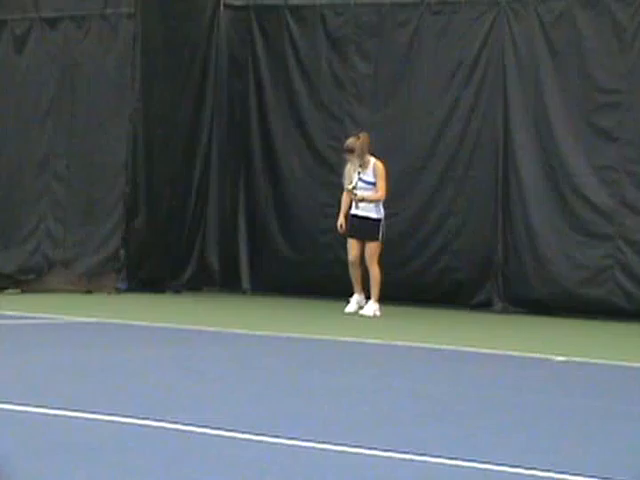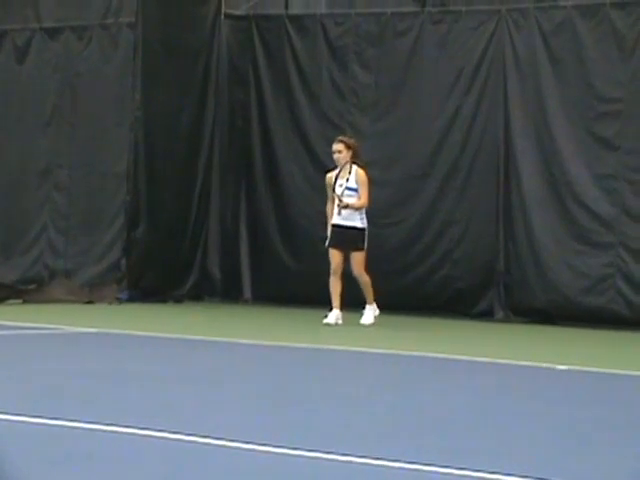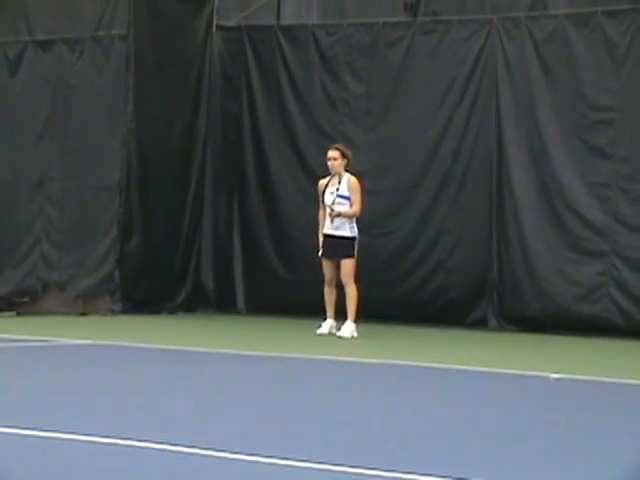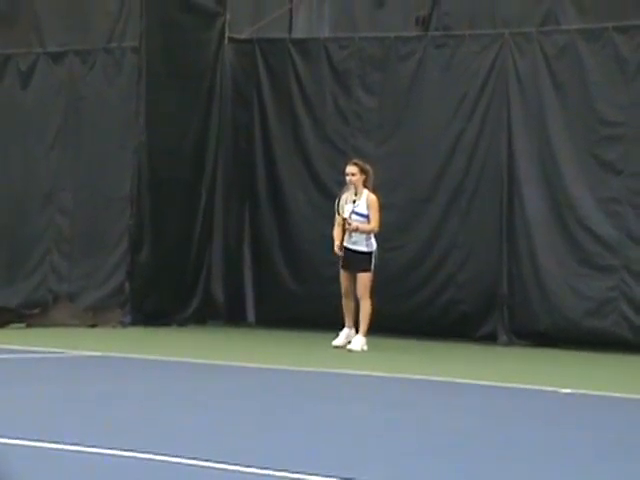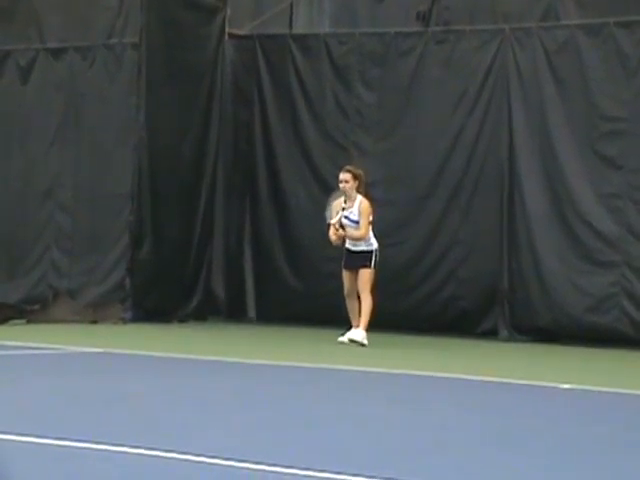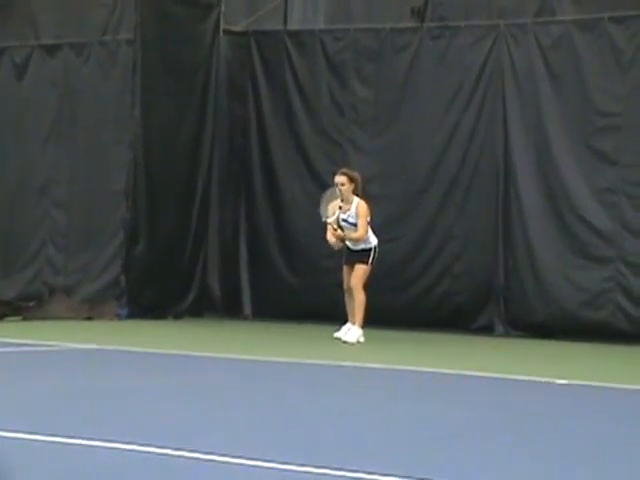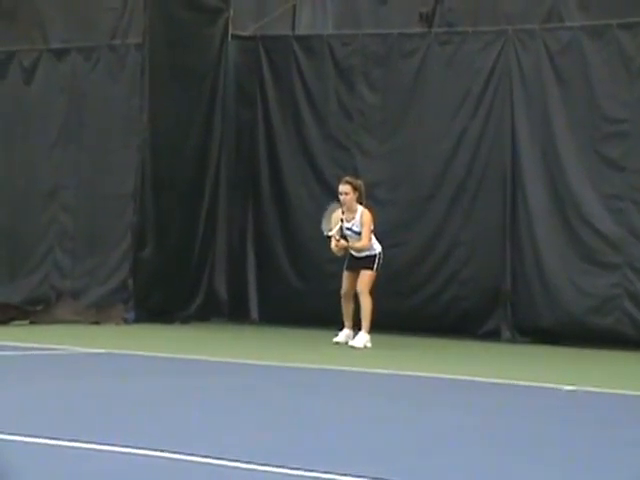
dt=0.5s
person 1, frame 1
left shoulder: (377, 166)
right shoulder: (350, 168)
left elbow: (381, 195)
left wrist: (363, 197)
right wrist: (342, 215)
left hip: (373, 219)
right hip: (355, 218)
left knee: (371, 262)
right knee: (352, 260)
left ankle: (373, 303)
right ankle: (358, 296)
person 1, frame 2
left shoulder: (359, 174)
right shoulder: (331, 177)
left elbow: (364, 202)
left wrist: (347, 204)
right wrist: (329, 226)
left hip: (356, 228)
right hip: (337, 227)
left knee: (358, 272)
right knee: (334, 270)
left ankle: (371, 306)
right ankle: (335, 312)
person 1, frame 3
left shoulder: (351, 181)
right shoulder: (323, 184)
left elbow: (357, 210)
left wrist: (340, 212)
right wrist: (320, 235)
left hip: (347, 237)
right hip: (329, 236)
left knee: (347, 280)
right knee: (329, 281)
left ankle: (350, 324)
right ankle: (330, 321)
person 1, frame 4
left shoulder: (370, 199)
right shoulder: (343, 198)
left elbow: (374, 227)
right elbow: (338, 225)
left wrist: (357, 227)
right wrist: (337, 242)
left hip: (365, 251)
right hip: (348, 249)
left knee: (362, 295)
right knee: (346, 293)
left ankle: (361, 338)
right ankle: (348, 330)
person 1, frame 5
left shoulder: (363, 204)
right shoulder: (337, 204)
left elbow: (363, 234)
right elbow: (333, 229)
left wrist: (345, 234)
right wrist: (335, 237)
left hip: (367, 251)
right hip: (350, 251)
left knee: (363, 290)
right knee: (348, 292)
left ankle: (362, 332)
right ankle: (355, 328)
person 1, frame 6
left shoulder: (361, 206)
right shoulder: (334, 206)
left elbow: (362, 235)
right elbow: (330, 233)
left wrist: (343, 236)
right wrist: (334, 240)
left hip: (367, 248)
right hip: (350, 248)
left knee: (356, 284)
right knee: (347, 287)
left ankle: (358, 330)
right ankle: (350, 324)
person 1, frame 7
left shoulder: (365, 215)
right shoulder: (338, 215)
left elbow: (365, 244)
right elbow: (334, 241)
left wrist: (347, 245)
right wrist: (337, 248)
left hip: (370, 255)
right hip: (353, 256)
left knee: (362, 291)
right knee: (345, 293)
left ankle: (365, 335)
right ankle: (347, 330)
